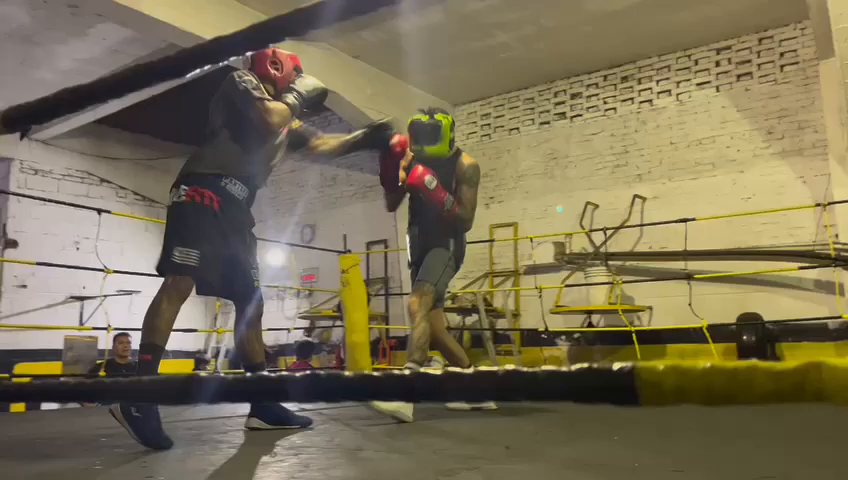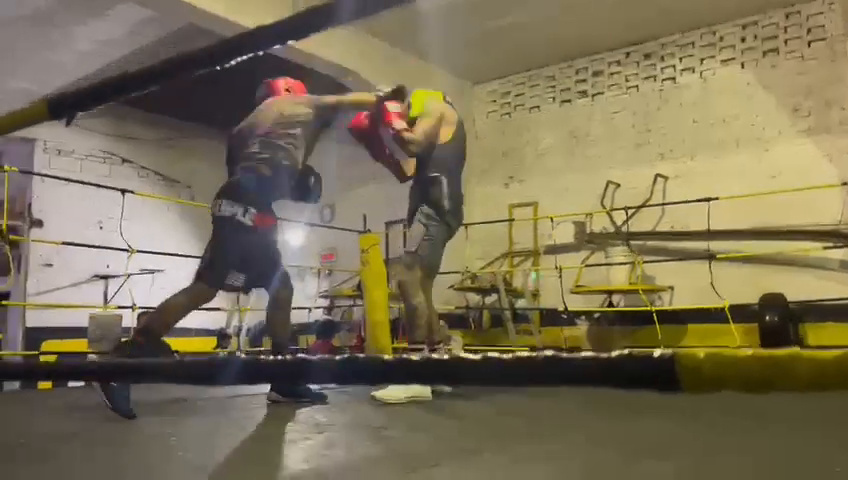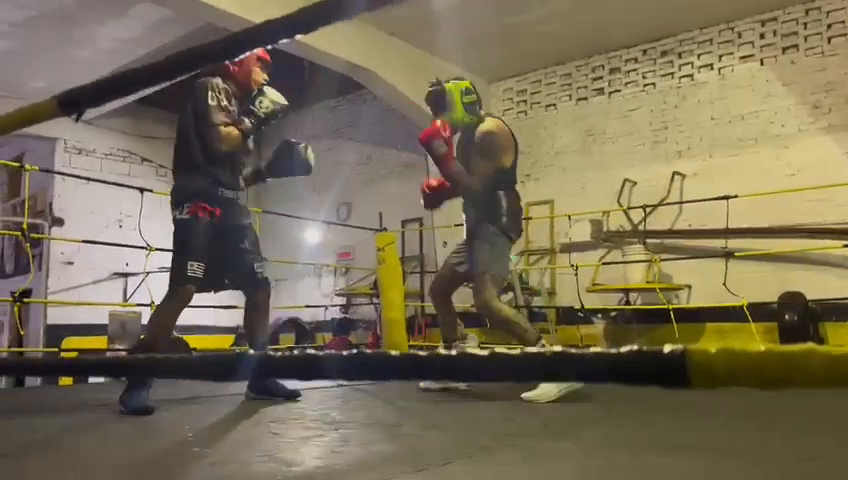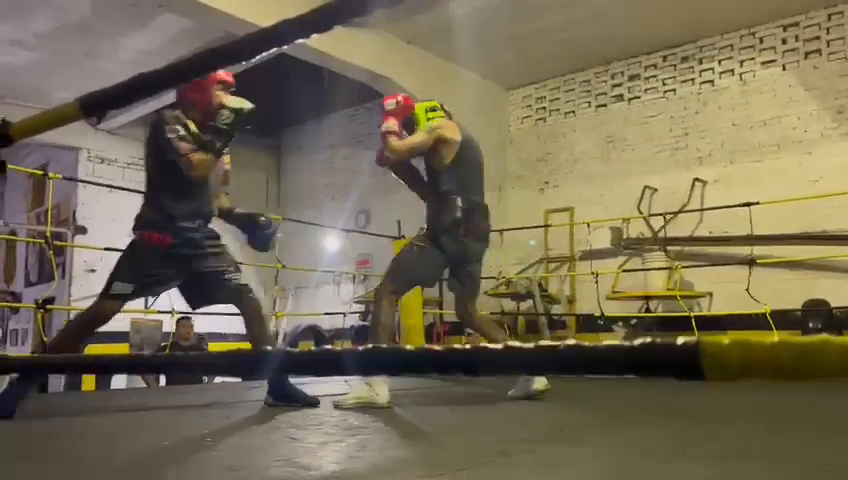
dt=0.7s
person 1, frame 1
left shoulder: (283, 126)
right shoulder: (240, 80)
left elbow: (321, 144)
right elbow: (272, 115)
left wrist: (370, 135)
right wrist: (299, 94)
left hip: (234, 212)
right hip: (202, 197)
left knee: (250, 305)
right knee: (180, 282)
left ankle: (263, 404)
person 1, frame 2
left shoulder: (243, 128)
right shoulder: (299, 105)
right elbow: (349, 100)
left wrist: (297, 185)
right wrist: (384, 96)
left hip: (249, 208)
right hip: (250, 207)
left knee: (282, 289)
right knee: (206, 287)
left ankle: (284, 379)
right ankle: (125, 362)
person 1, frame 3
left shoulder: (242, 109)
right shoulder: (211, 87)
right elbow: (220, 141)
left wrist: (272, 167)
right wrist: (256, 116)
left hip: (230, 208)
right hip: (198, 203)
left knee: (259, 288)
right knee: (182, 291)
left ankle: (258, 376)
right ankle: (137, 383)
person 1, frame 4
left shoulder: (214, 138)
right shoulder: (170, 121)
right elbow: (194, 169)
left wrist: (242, 219)
right wrist: (222, 131)
left hip: (200, 237)
right hip: (159, 235)
left knee: (248, 299)
right knee: (104, 309)
left ankle: (277, 383)
right ankle: (29, 379)
person 2, frame 1
left shoulder: (465, 166)
right shoulder: (412, 159)
left elbow: (465, 220)
right elbow: (391, 204)
left wrist: (434, 191)
right wrist: (389, 163)
left hip: (446, 247)
right hip: (421, 248)
left knee: (418, 305)
right knee: (435, 329)
person 2, frame 2
left shoulder: (435, 107)
right shoulder: (434, 128)
left elbow: (413, 145)
right elbow: (408, 171)
left hip: (437, 207)
right hip: (432, 209)
left knee: (408, 279)
right knee: (421, 289)
person 2, frame 3
left shoulder: (490, 131)
right shoulder: (464, 137)
left elbow: (474, 187)
left wrist: (442, 155)
right wrist: (441, 189)
left hip: (496, 225)
right hip: (479, 227)
left knee: (486, 301)
right knee: (439, 290)
person 2, frame 4
left shoulder: (440, 127)
right shoulder: (464, 145)
left elbow: (392, 153)
left wrist: (390, 119)
right wrist: (402, 168)
left hip: (447, 232)
right hip: (474, 234)
left knee: (386, 294)
right knee: (467, 311)
left ankle: (376, 383)
